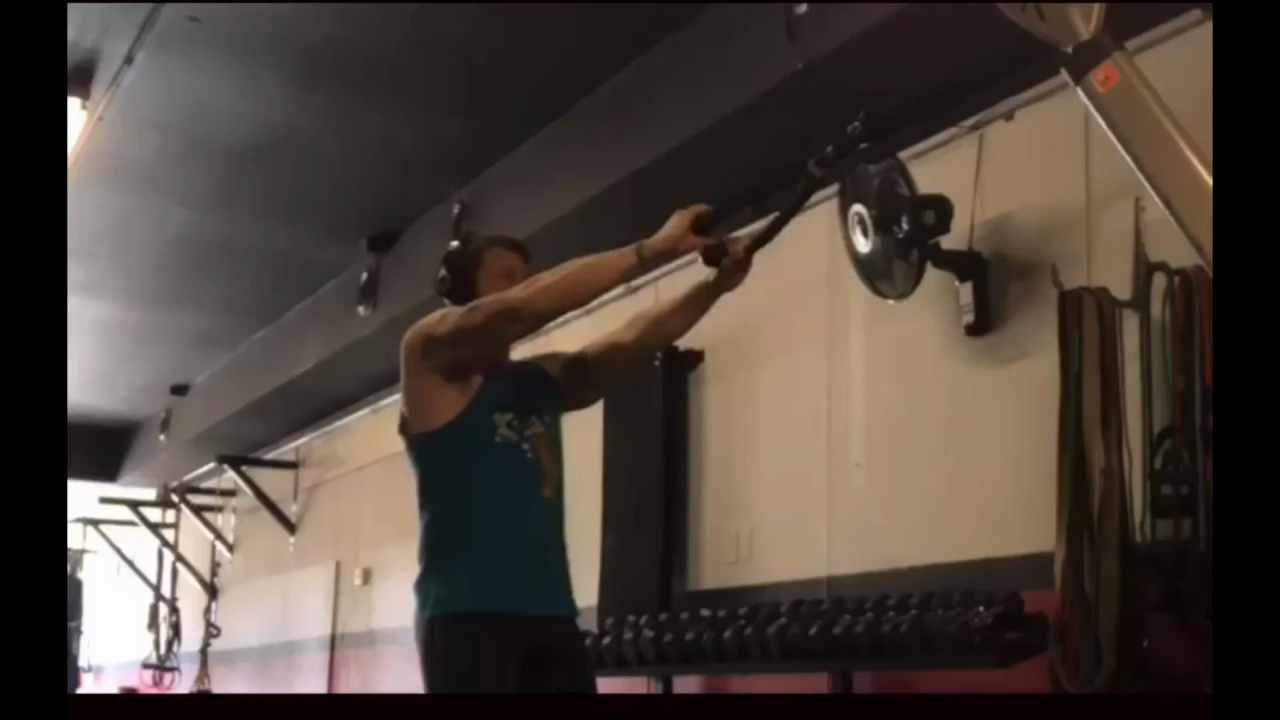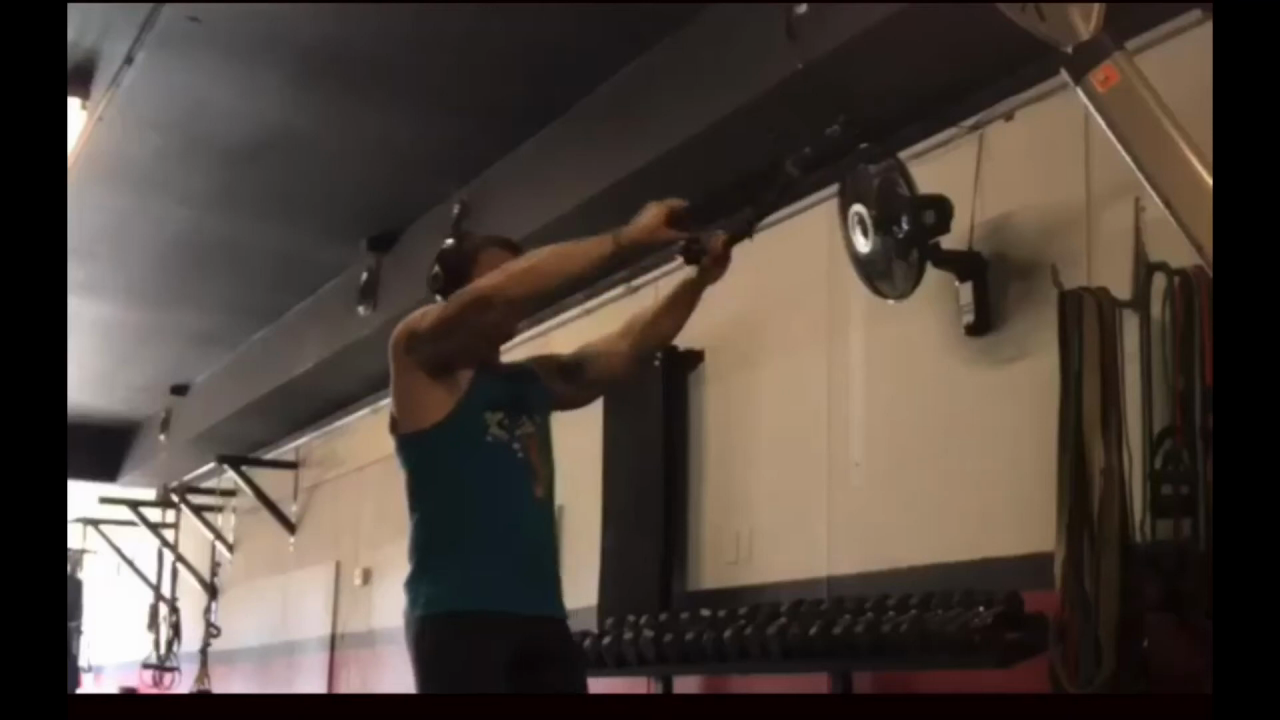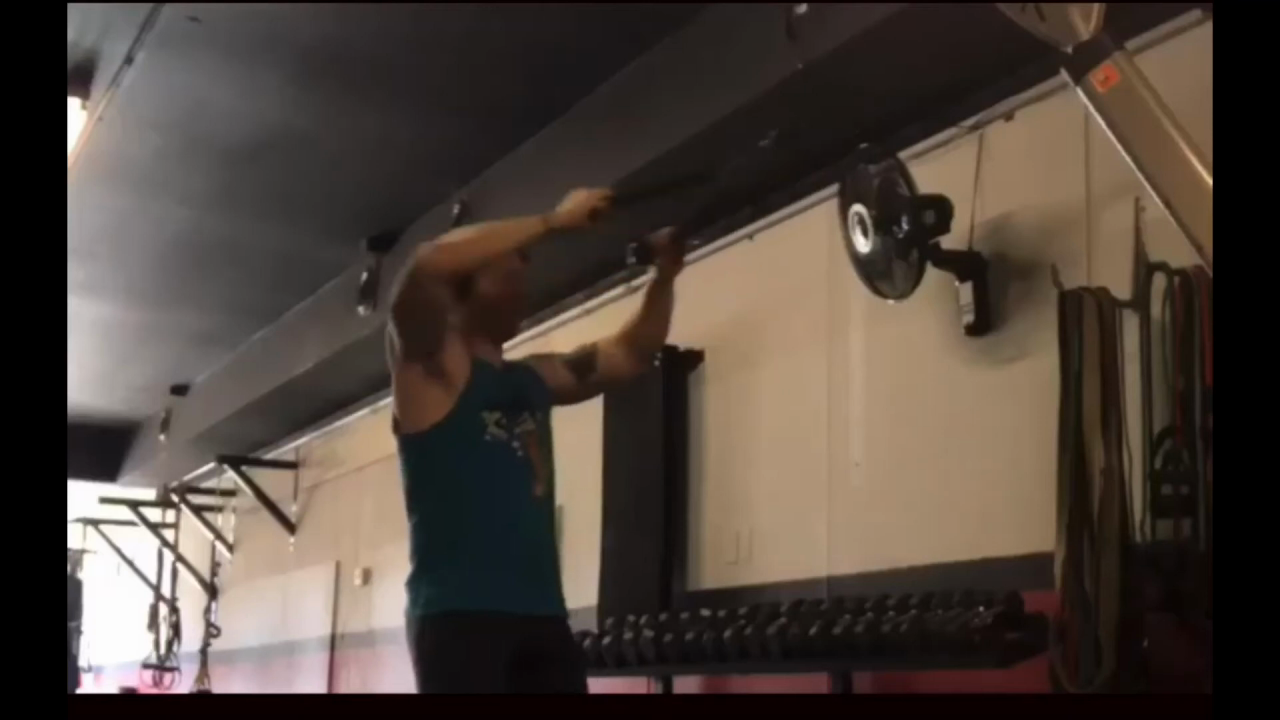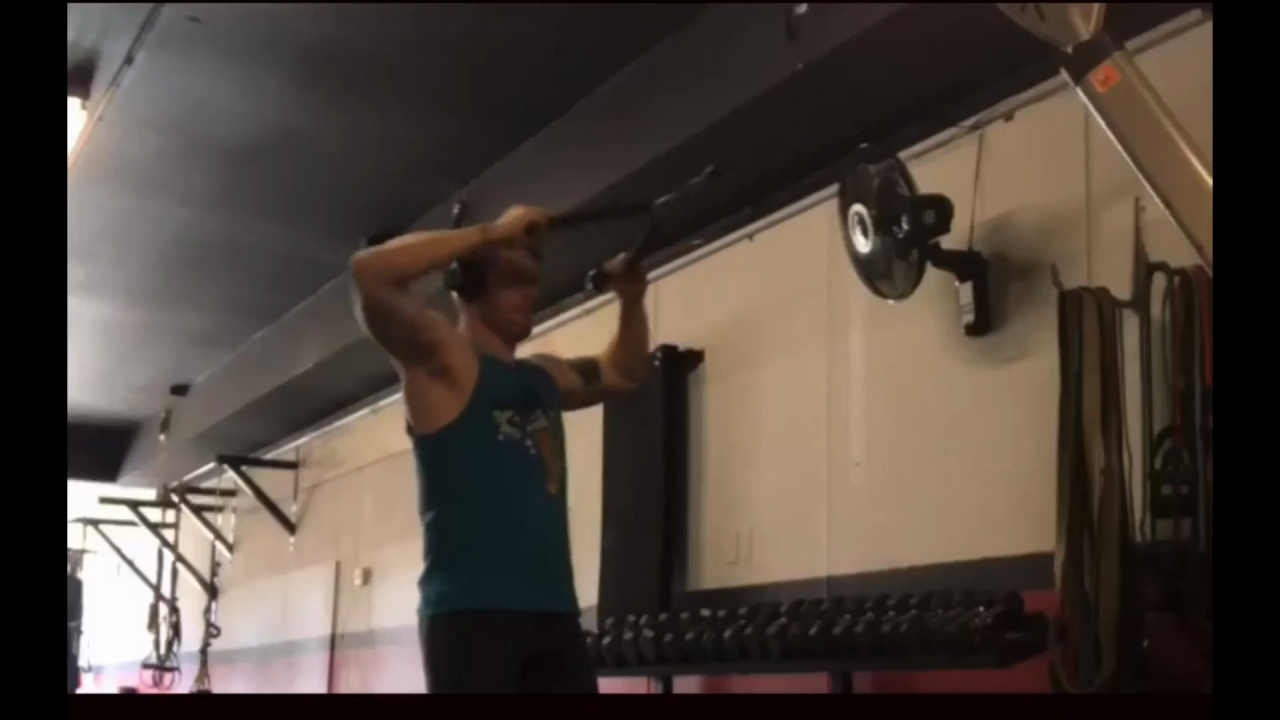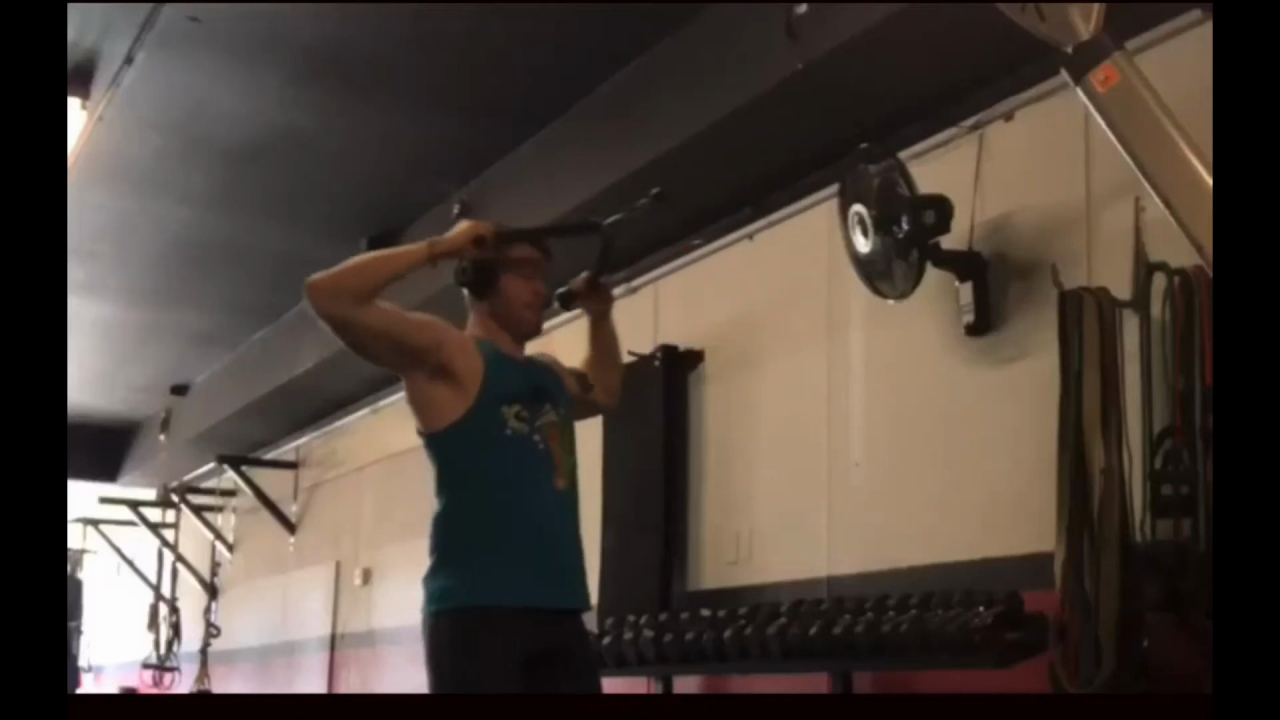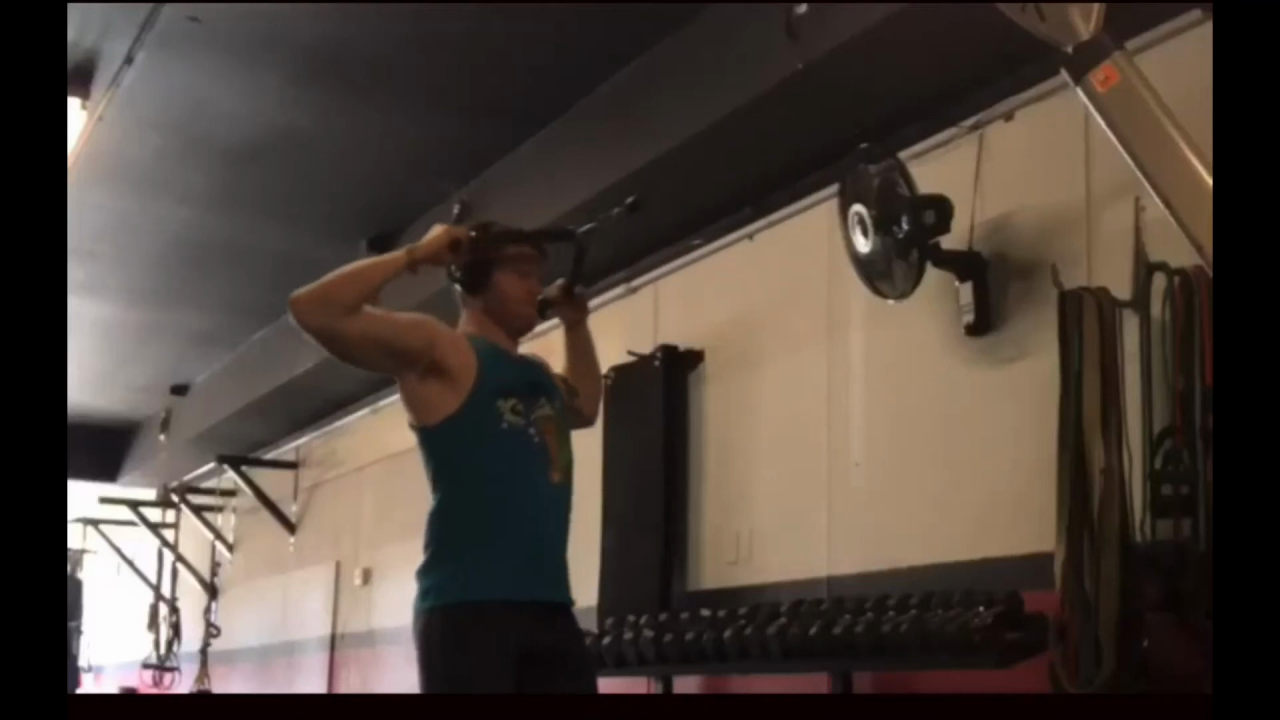
dt=0.2s
person 1, frame 1
left shoulder: (542, 380)
right shoulder: (434, 352)
left elbow: (635, 340)
right elbow: (523, 308)
left wrist: (718, 283)
right wrist: (650, 250)
left hip: (549, 613)
right hip: (466, 613)
person 1, frame 2
left shoulder: (533, 381)
right shoulder: (427, 361)
left elbow: (631, 346)
right elbow: (492, 294)
left wrist: (699, 279)
right wrist: (624, 238)
left hip: (539, 613)
right hip: (458, 613)
person 1, frame 3
left shoulder: (533, 376)
right shoulder: (429, 359)
left elbow: (633, 352)
right elbow: (430, 266)
left wrist: (665, 274)
right wrist: (553, 220)
left hip: (539, 612)
right hip: (459, 612)
person 1, frame 4
left shoulder: (543, 375)
right shoulder: (441, 358)
left elbow: (625, 371)
right elbow: (370, 272)
left wrist: (631, 298)
right wrist: (491, 234)
left hip: (551, 611)
right hip: (472, 610)
person 1, frame 5
left shoulder: (548, 374)
right shoulder: (445, 353)
left elbow: (605, 391)
right elbow: (328, 295)
left wrist: (599, 315)
right wrist: (440, 248)
left hip: (558, 608)
right hip: (476, 608)
person 1, frame 6
left shoulder: (536, 374)
right shoulder: (438, 350)
left elbow: (585, 406)
right elbow: (313, 309)
left wrist: (576, 323)
right wrist: (417, 254)
left hip: (548, 608)
right hip: (469, 605)
